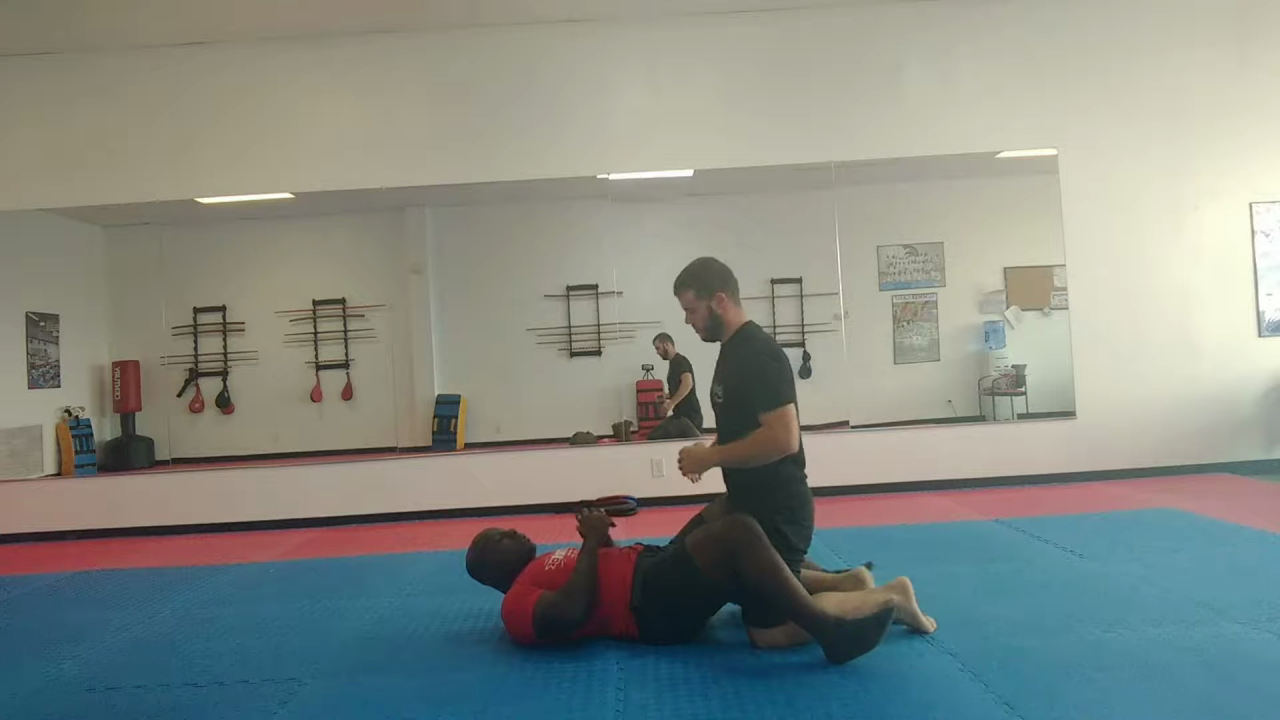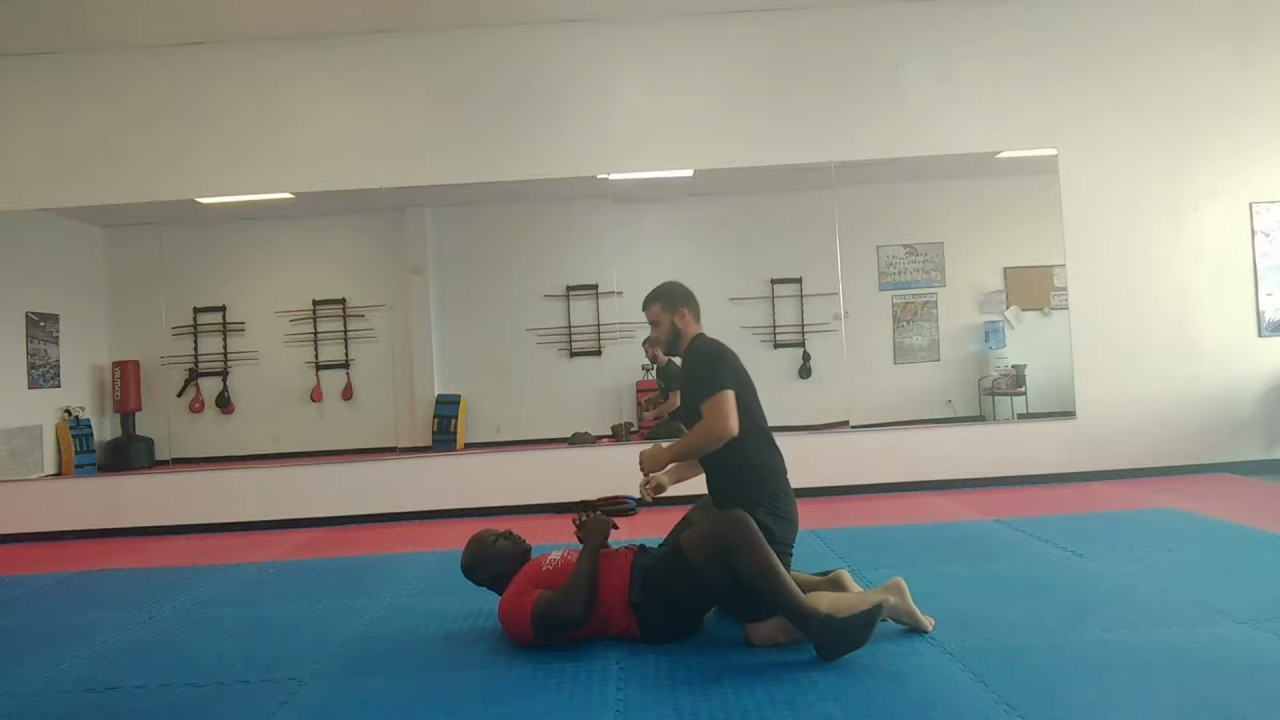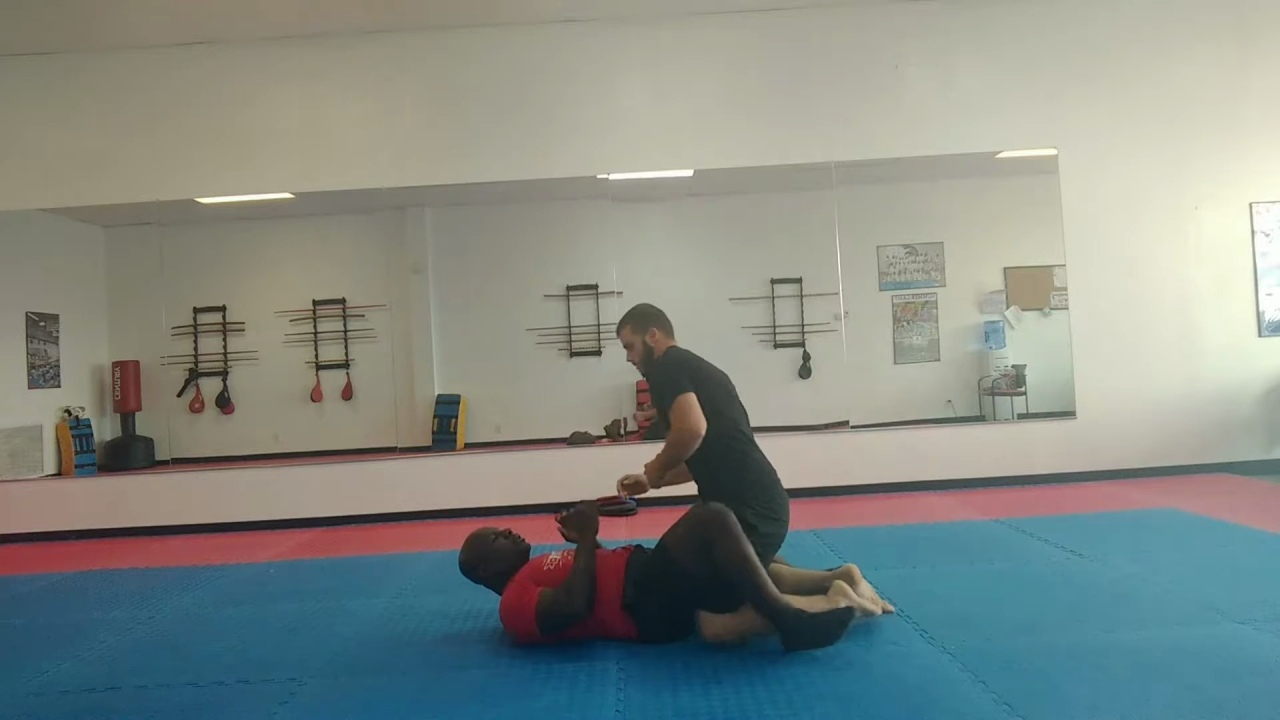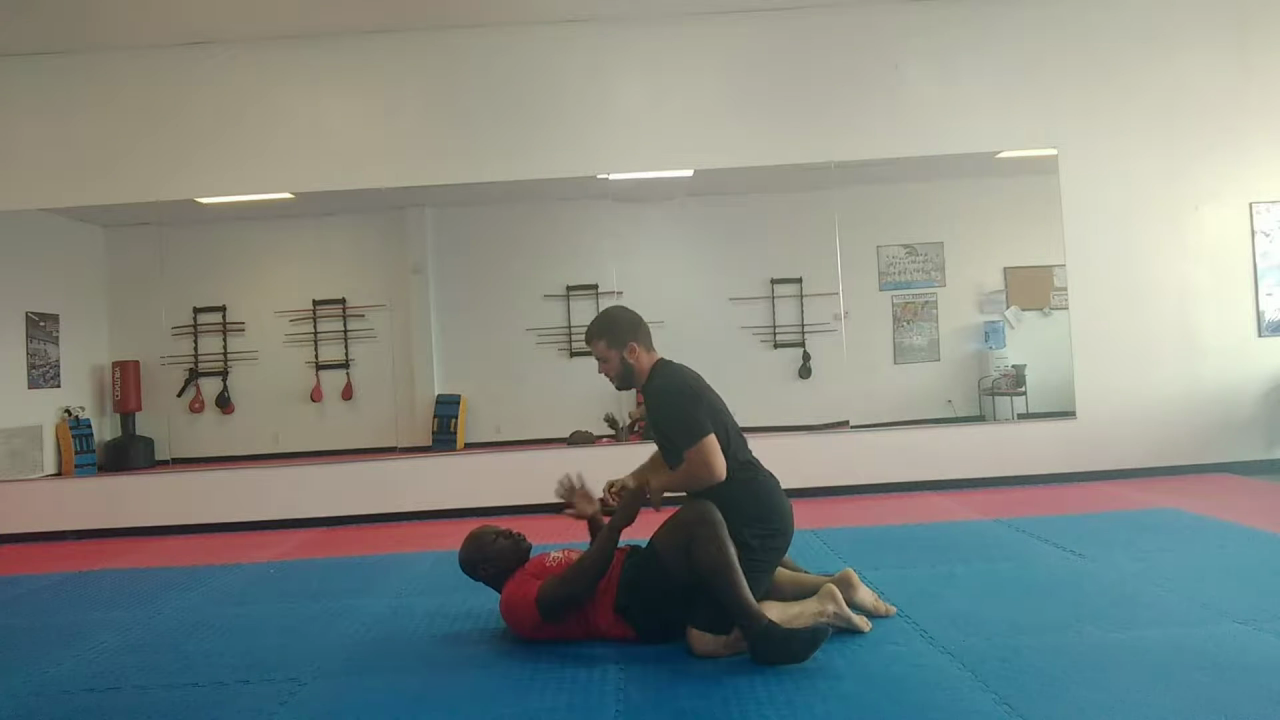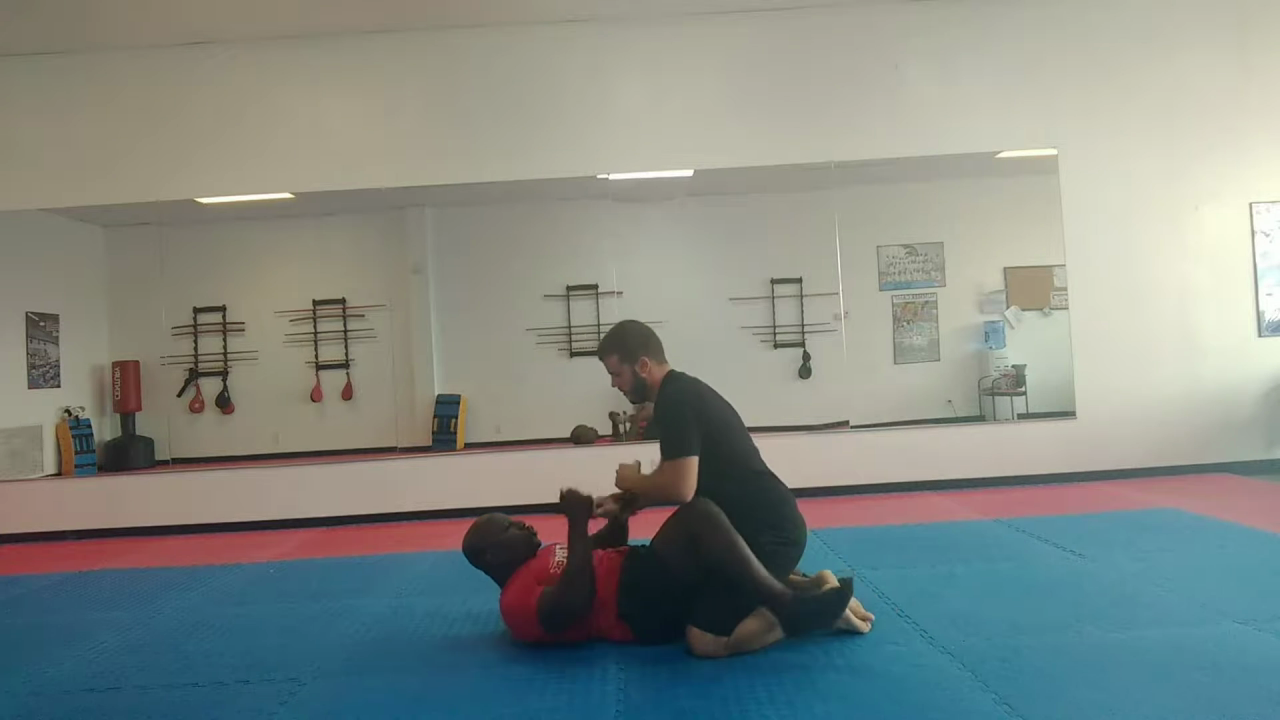
dt=0.3s
person 1, frame 1
left shoulder: (540, 568)
right shoulder: (517, 604)
right elbow: (573, 611)
left wrist: (601, 539)
right wrist: (592, 544)
left hip: (655, 569)
right hip: (657, 606)
right knee: (737, 532)
right ankle: (829, 631)
person 1, frame 2
left shoulder: (536, 572)
right shoulder: (516, 606)
right elbow: (573, 610)
left wrist: (594, 542)
right wrist: (593, 544)
right hip: (655, 604)
right knee: (731, 526)
right ankle: (819, 627)
person 1, frame 3
left shoulder: (531, 570)
right shoulder: (516, 602)
right elbow: (575, 605)
left wrist: (585, 542)
right wrist: (588, 536)
left hip: (645, 573)
right hip: (650, 603)
right knee: (713, 515)
left ankle: (834, 591)
right ankle: (788, 620)
person 1, frame 4
left shoulder: (536, 569)
right shoulder: (518, 600)
left elbow: (606, 559)
right elbow: (585, 581)
left wrist: (594, 520)
right wrist: (620, 518)
left hip: (649, 581)
right hip: (643, 604)
right knee: (699, 515)
left ankle: (829, 593)
right ankle: (760, 631)
person 1, frame 5
left shoulder: (542, 555)
right shoulder: (517, 600)
left elbow: (610, 544)
right elbow: (573, 606)
left wrist: (623, 508)
right wrist: (576, 529)
left hip: (651, 586)
right hip: (644, 606)
right knee: (698, 512)
right ankle: (791, 607)
person 2, frame 1
left shoulder: (758, 353)
right shoulder: (734, 349)
left elbow: (784, 438)
left wrist: (709, 457)
right wrist: (712, 453)
left hip: (777, 510)
right hip: (749, 500)
left knee: (770, 632)
person 2, frame 2
left shoulder: (705, 358)
right shoulder: (704, 360)
left elbow: (722, 426)
left wrist: (664, 456)
right wrist: (669, 476)
left hip: (759, 504)
right hip: (738, 497)
left knee: (764, 629)
person 2, frame 3
left shoulder: (667, 368)
right shoulder: (696, 367)
left elbow: (692, 428)
left wrist: (657, 469)
right wrist: (651, 480)
left hip: (749, 506)
right hip: (757, 499)
right ankle: (830, 582)
person 2, frame 4
left shoulder: (667, 391)
right shoulder: (669, 380)
left elbow: (711, 469)
right elbow: (674, 452)
left wrist: (657, 483)
right wrist: (634, 479)
left hip: (756, 519)
right hip: (754, 510)
left knee: (706, 637)
person 2, frame 5
left shoulder: (675, 402)
right shoulder: (679, 394)
left elbow: (679, 489)
right elbow: (670, 477)
left wrist: (630, 481)
left hip: (768, 531)
right hip: (764, 522)
left knee: (706, 639)
